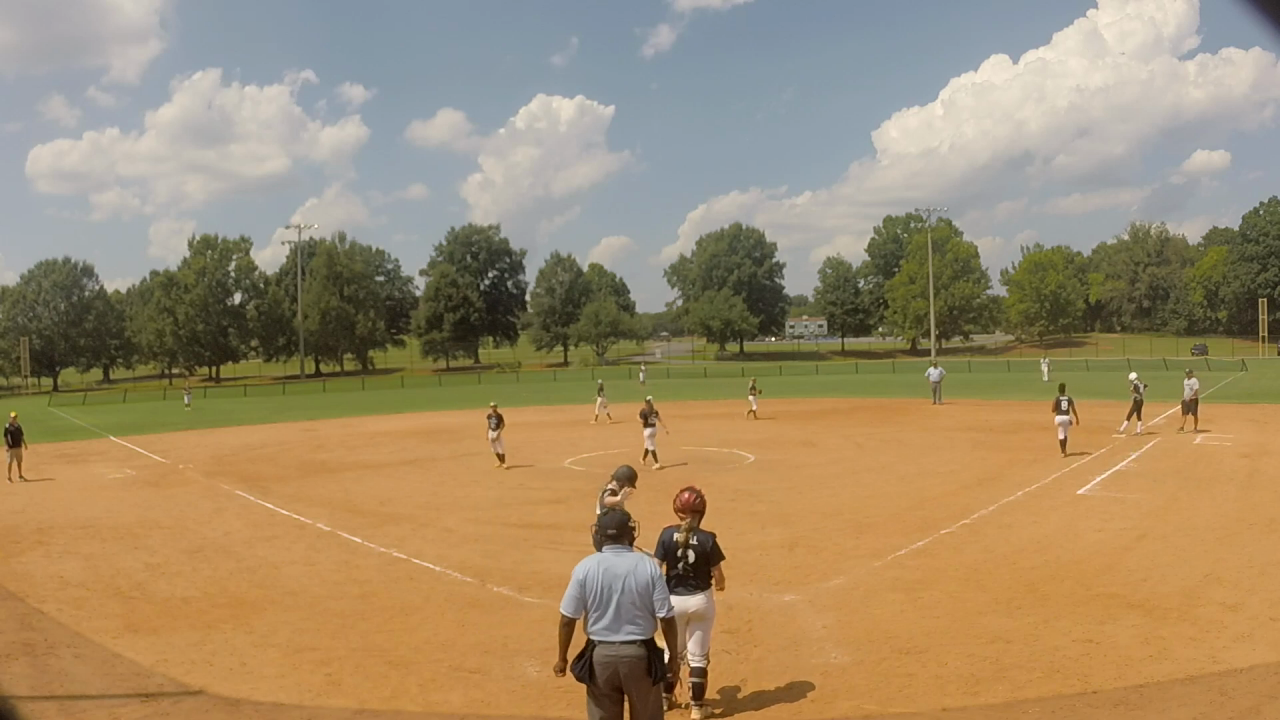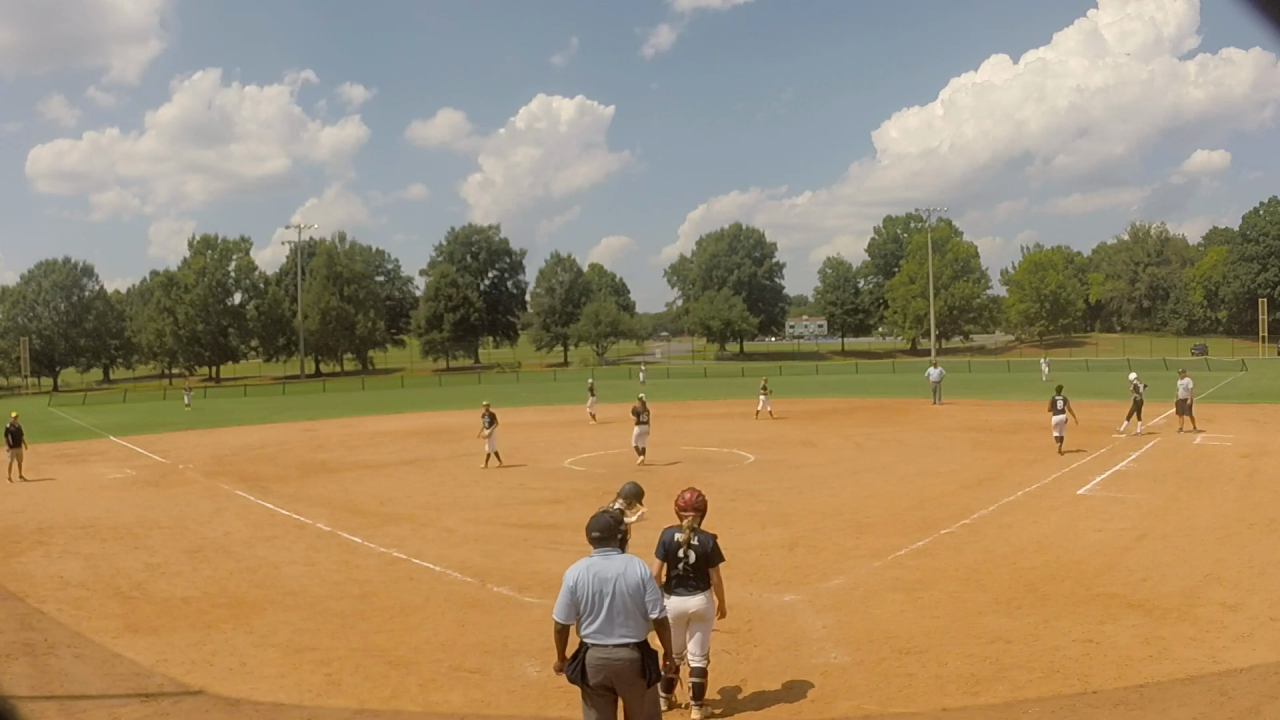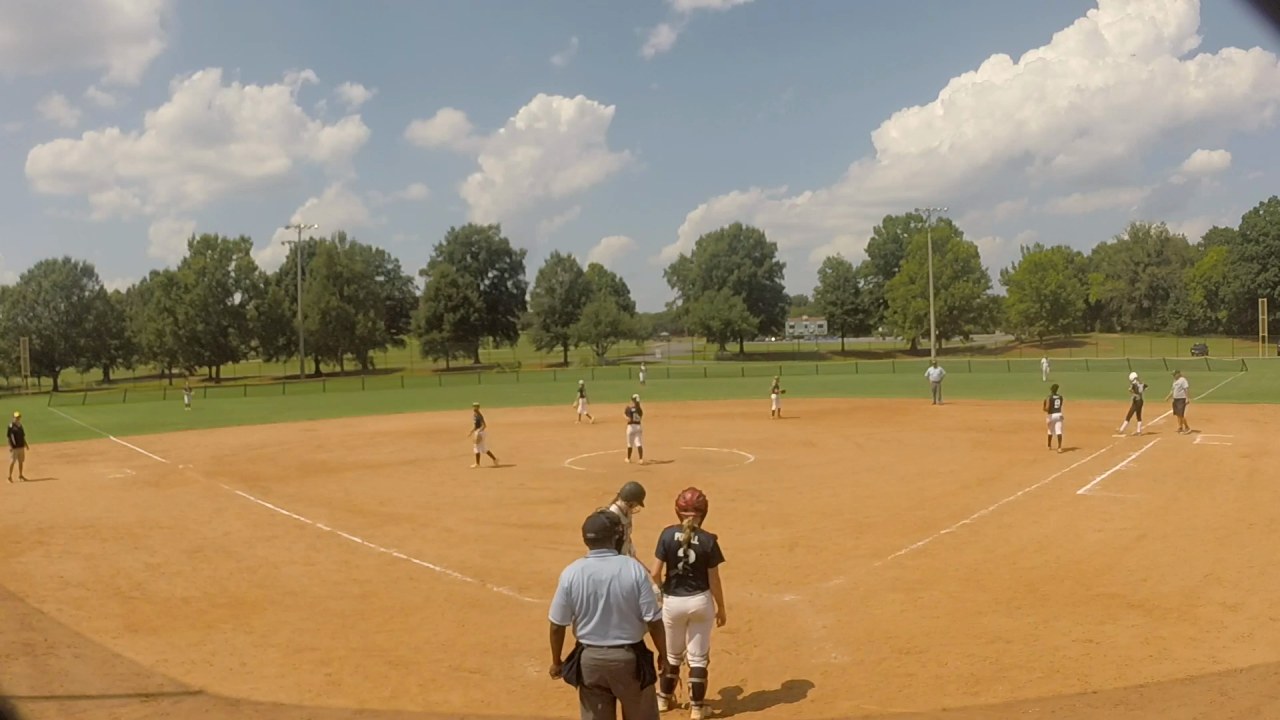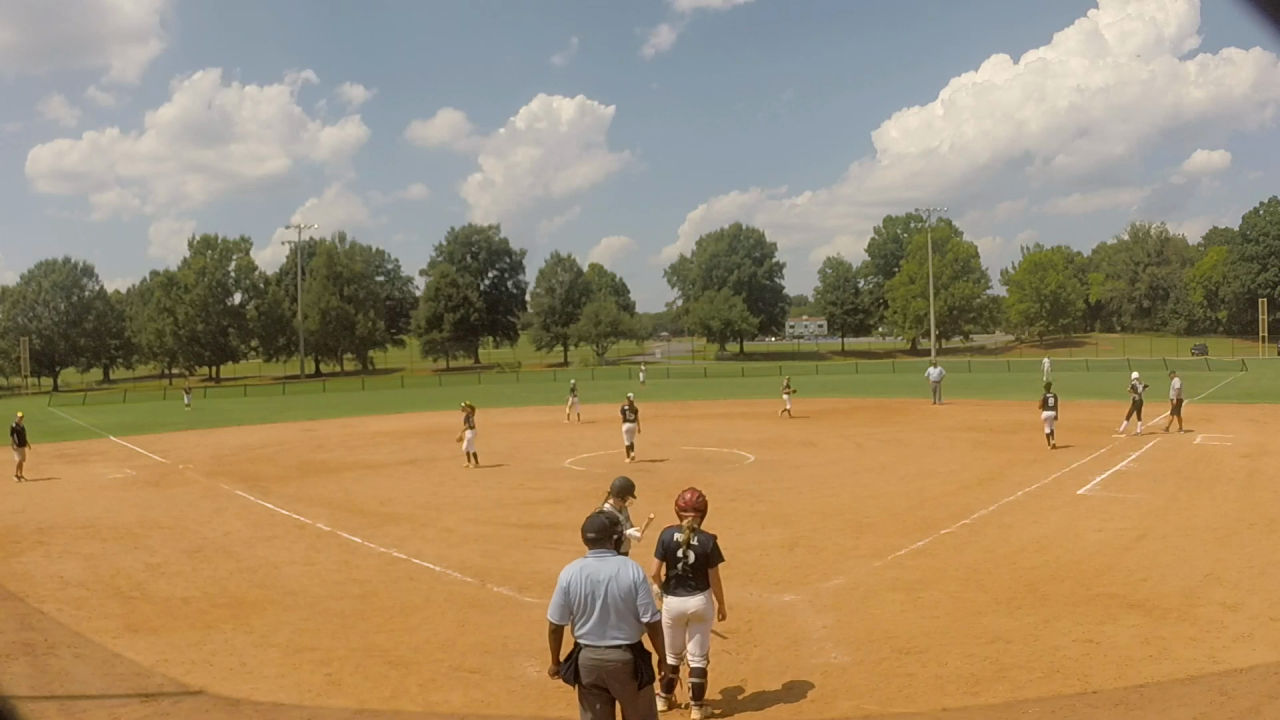
dt=0.3s
person 1, frame 1
left shoulder: (667, 535)
right shoulder: (707, 539)
right elbow: (719, 577)
right wrist: (720, 585)
left hip: (673, 600)
right hip: (701, 600)
left knee: (672, 653)
right knee: (698, 657)
left ankle: (665, 699)
person 1, frame 2
left shoulder: (668, 535)
right shoulder: (708, 540)
left elbow: (656, 573)
right elbow: (715, 579)
left wrist: (662, 591)
right wrist: (722, 603)
left hip: (673, 601)
right hip: (701, 601)
left knee: (673, 653)
right knee: (698, 657)
left ankle: (664, 699)
person 1, frame 3
left shoulder: (668, 535)
right shoulder: (708, 540)
left elbow: (656, 573)
right elbow: (714, 580)
left wrist: (663, 589)
right wrist: (721, 607)
left hip: (673, 602)
right hip: (700, 602)
left knee: (672, 654)
right knee: (698, 657)
left ankle: (664, 699)
person 1, frame 4
left shoulder: (667, 534)
right shoulder: (707, 540)
left elbow: (654, 572)
right elbow: (714, 579)
left wrist: (663, 589)
right wrist: (721, 605)
left hip: (673, 602)
right hip: (700, 601)
left knee: (672, 654)
right knee: (698, 657)
left ankle: (664, 699)
person 2, frame 1
left shoulder: (585, 567)
right shoulder: (648, 565)
left elbow: (568, 619)
right elbow: (666, 618)
left wrist: (562, 657)
right wrist: (674, 656)
left hip: (600, 655)
right hip: (640, 653)
person 2, frame 2
left shoulder: (576, 572)
right shoulder: (638, 567)
left elbow: (561, 624)
right elbow: (659, 618)
left wrist: (561, 658)
right wrist: (668, 651)
left hip: (593, 657)
right hip: (633, 656)
person 2, frame 3
left shoulder: (571, 573)
right shoulder: (633, 569)
left elbow: (557, 625)
right elbow: (653, 620)
left wrist: (556, 661)
right wrist: (662, 654)
left hip: (589, 658)
right hip: (629, 657)
person 2, frame 4
left shoulder: (570, 573)
right shoulder: (631, 570)
left elbow: (556, 625)
right elbow: (651, 621)
left wrist: (556, 661)
right wrist: (663, 657)
left hip: (587, 659)
right hip: (627, 657)
